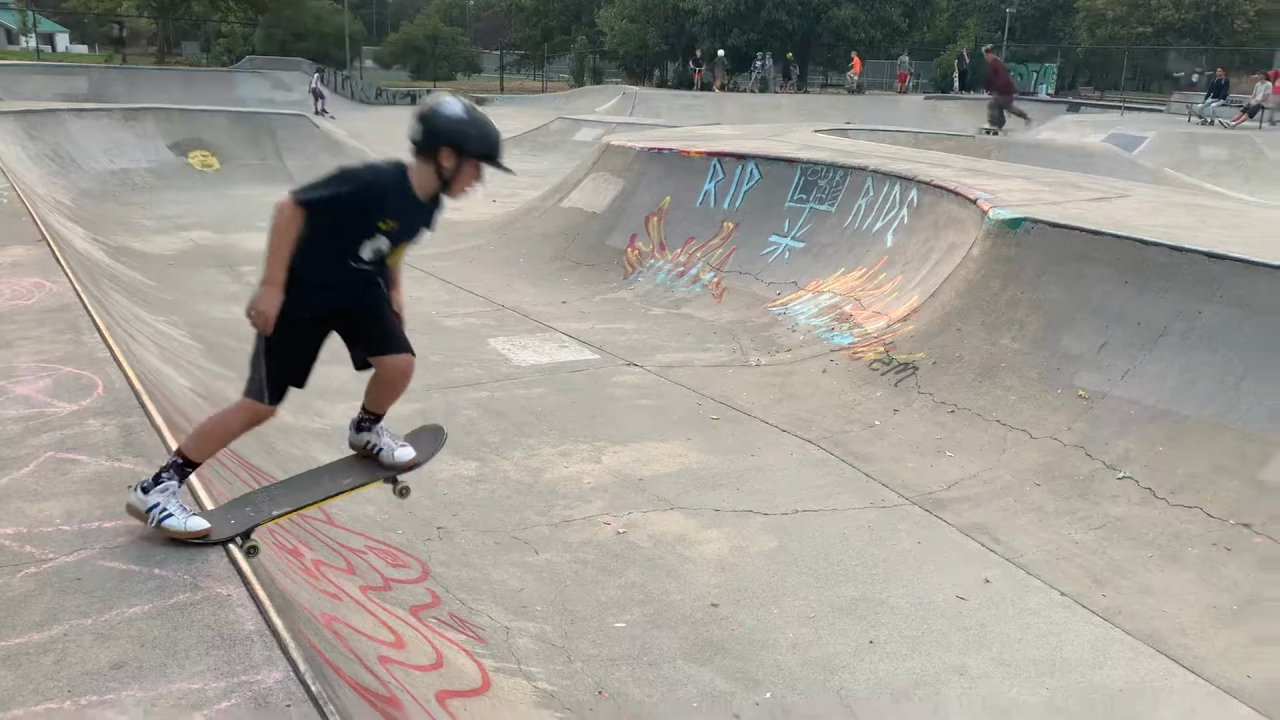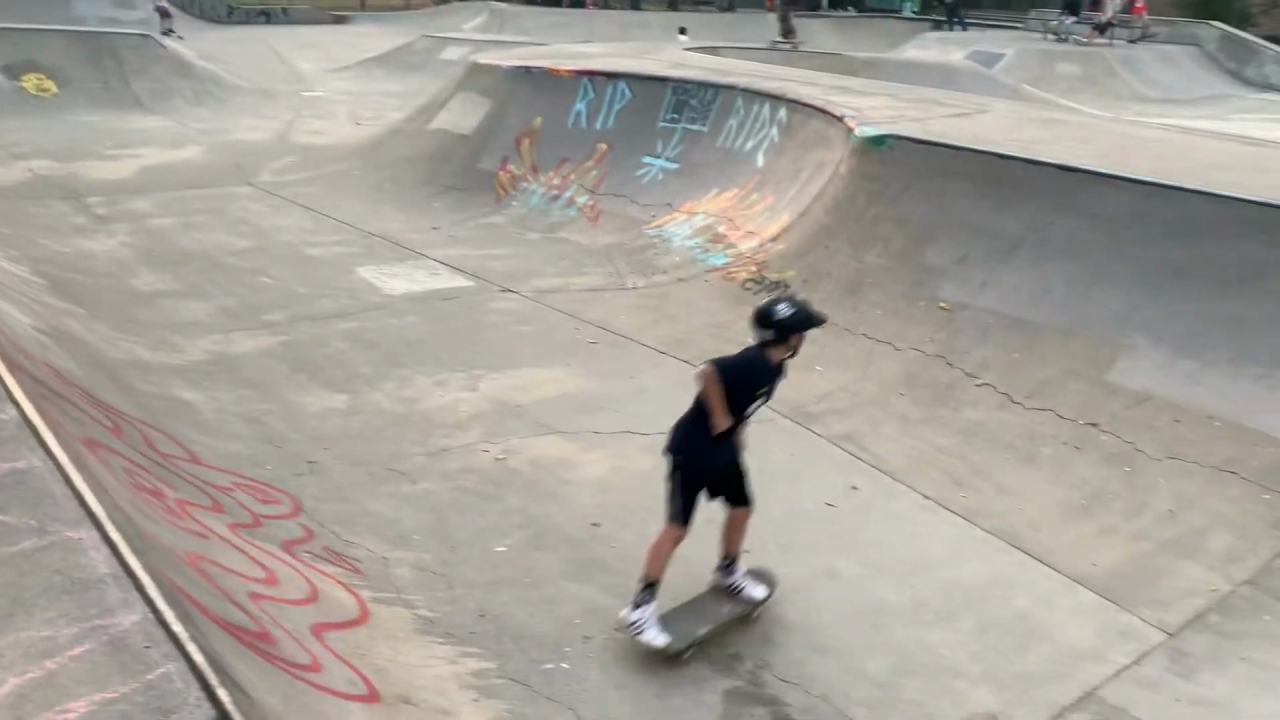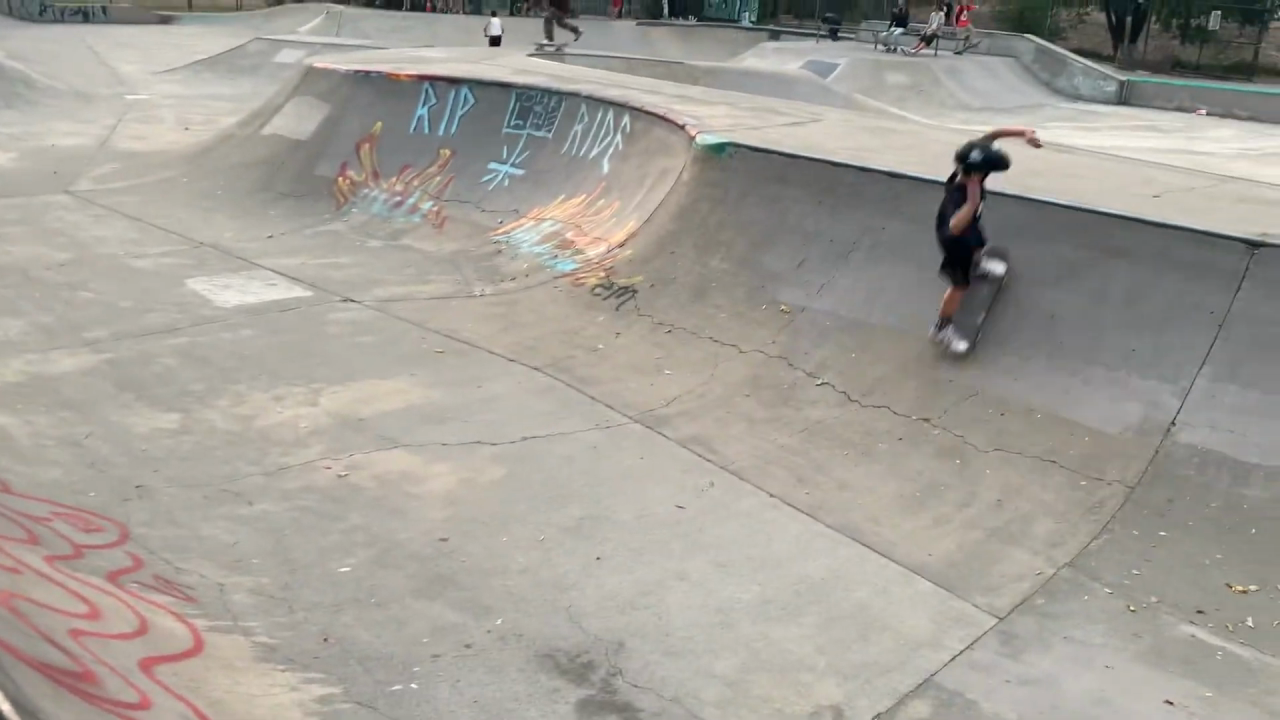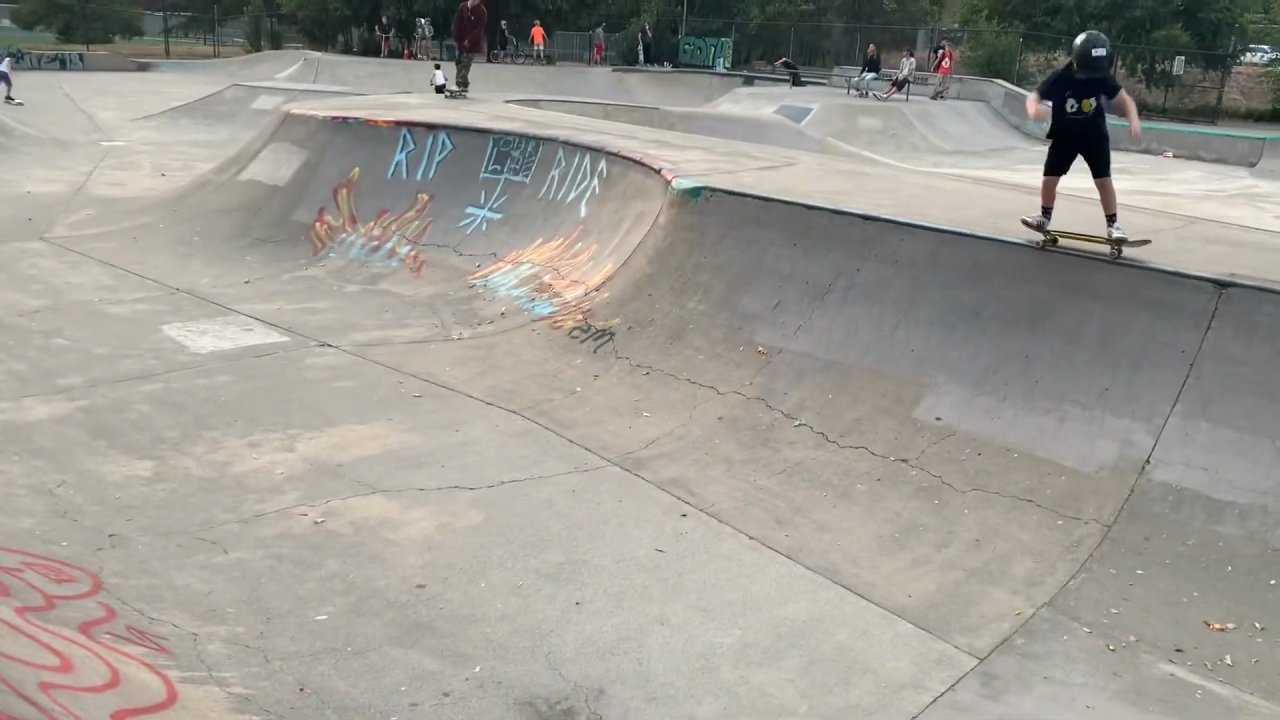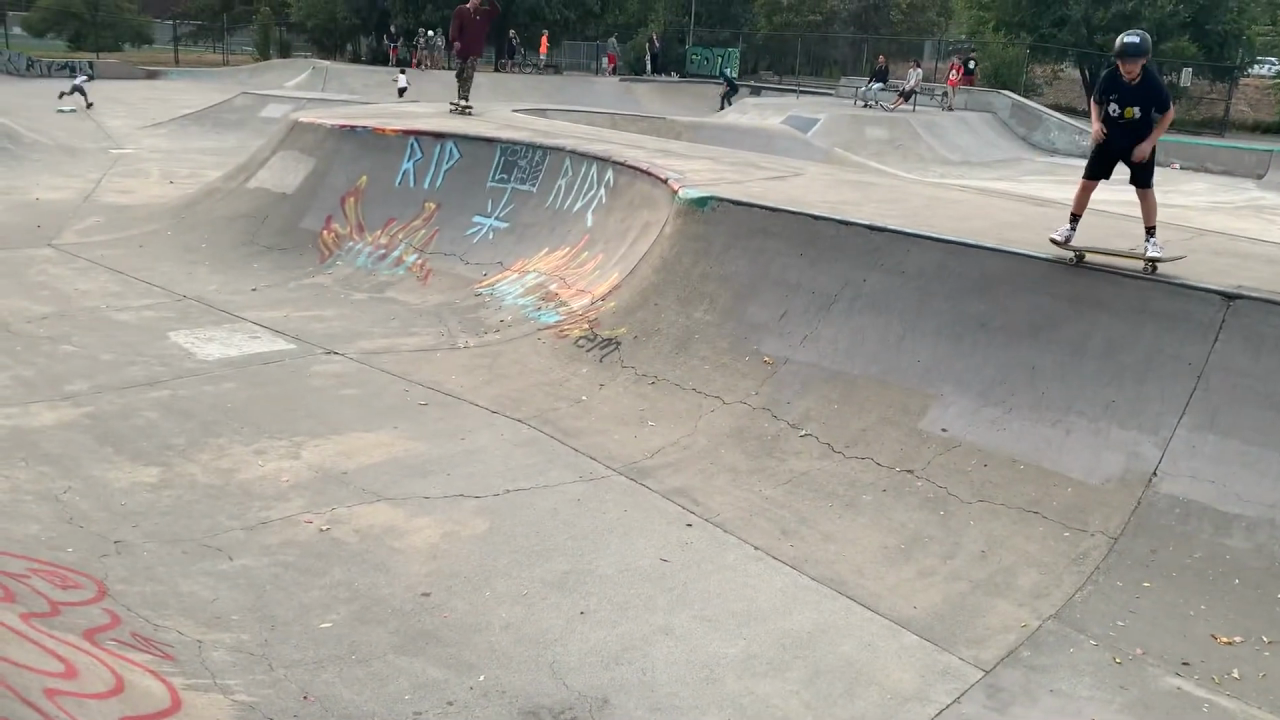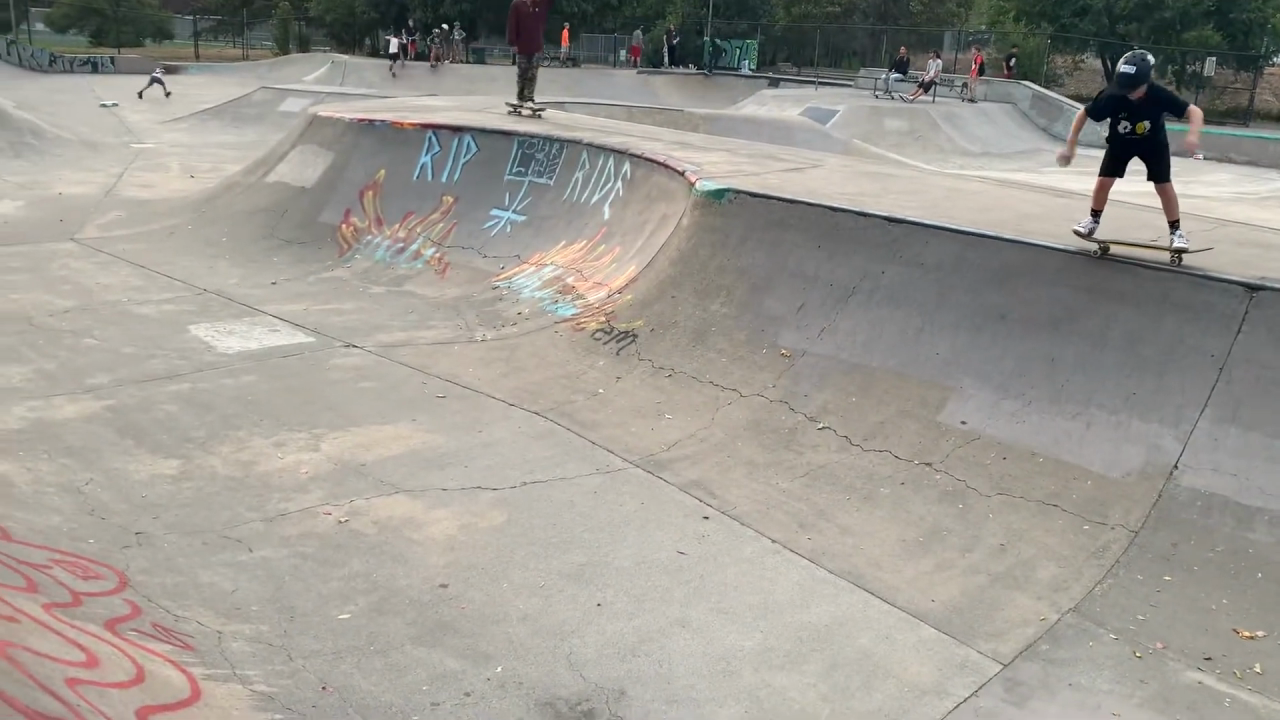
dt=0.7s
person 1, frame 1
left shoulder: (426, 202)
right shoulder: (372, 183)
right elbow: (291, 207)
left wrist: (394, 290)
right wrist: (272, 287)
left hip: (359, 293)
right hip: (302, 296)
left knee: (400, 364)
right knee: (259, 406)
left ankle: (366, 430)
right ankle: (158, 487)
person 1, frame 2
left shoulder: (772, 364)
right shoulder: (754, 363)
right elbow: (707, 373)
right wrist: (721, 420)
left hip: (721, 444)
right hip: (693, 446)
left knee: (742, 508)
right knee: (678, 526)
left ankle: (729, 572)
right ankle: (641, 606)
person 1, frame 3
left shoulder: (967, 171)
right shoulder: (957, 196)
left elbow: (990, 137)
right elbow: (954, 228)
left wrist: (1023, 132)
right wrist: (972, 203)
left hip: (970, 231)
right hip: (957, 241)
left knee: (979, 247)
right knee: (960, 287)
left ankle: (976, 263)
right ankle: (943, 327)
person 1, frame 4
left shoulder: (1102, 76)
right shoulder: (1059, 78)
left elbow: (1123, 99)
right elbow: (1034, 98)
left wrist: (1134, 121)
right wrist: (1034, 111)
left hip: (1094, 134)
right hip: (1064, 134)
left knee: (1103, 180)
right knee: (1049, 178)
left ankle: (1113, 225)
right ankle: (1045, 217)
person 1, frame 5
left shoulder: (1153, 83)
right shoulder: (1108, 77)
left elbow: (1168, 113)
left wrist: (1149, 143)
right wrist: (1096, 123)
left hip: (1139, 145)
right hip: (1107, 141)
left knee: (1145, 190)
right knee: (1087, 183)
left ankle: (1151, 239)
right ankle: (1070, 227)
person 1, frame 6
left shoulder: (1159, 95)
right shoulder: (1112, 97)
left elbow: (1194, 111)
right elbow: (1083, 113)
left wrist: (1193, 135)
right wrist: (1070, 146)
left hip: (1153, 142)
right hip: (1119, 142)
left knee: (1163, 186)
right knee: (1104, 181)
left ankle: (1175, 232)
right ankle: (1093, 220)
